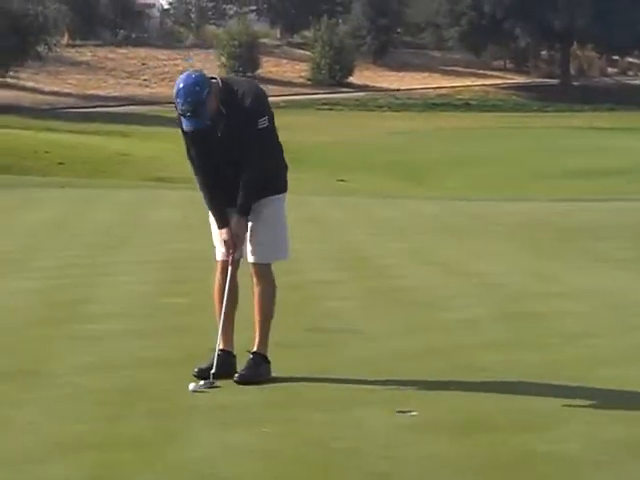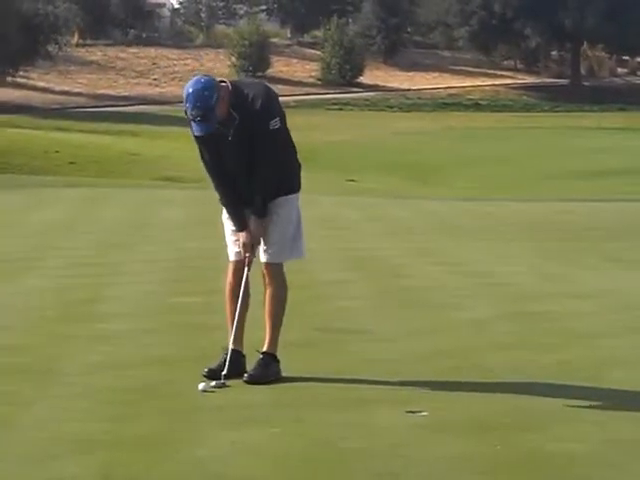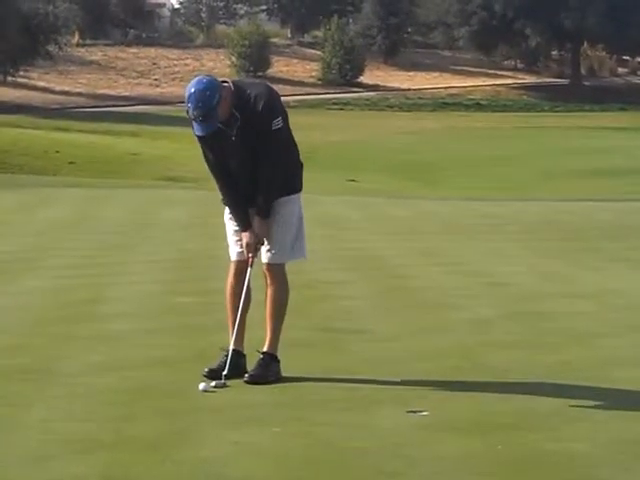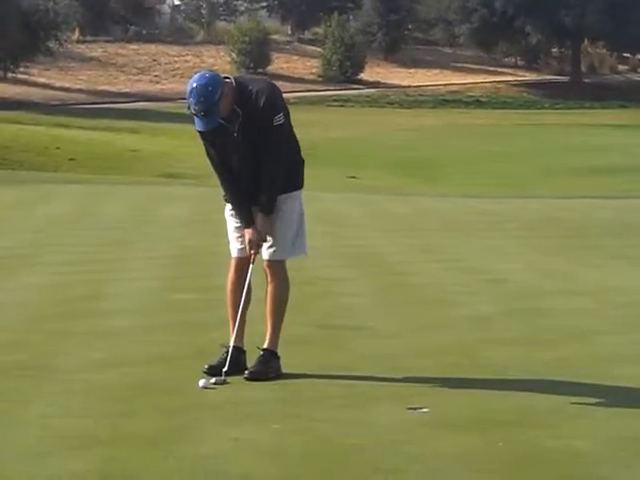
dt=0.3s
person 1, frame 1
left shoulder: (250, 99)
right shoulder: (189, 114)
left elbow: (256, 163)
right elbow: (203, 171)
left wrist: (241, 214)
right wrist: (221, 222)
left hip: (263, 190)
right hip: (223, 194)
left knee: (260, 267)
right knee: (224, 267)
left ankle: (260, 356)
right ankle: (225, 353)
person 1, frame 2
left shoulder: (261, 101)
right shoulder: (201, 117)
left elbow: (270, 163)
right elbow: (218, 174)
left wrist: (258, 215)
right wrist: (240, 223)
left hip: (276, 191)
right hip: (236, 195)
left knee: (271, 268)
right knee: (236, 267)
left ankle: (270, 356)
right ankle: (235, 353)
person 1, frame 3
left shoulder: (263, 101)
right shoulder: (203, 117)
left elbow: (274, 163)
right elbow: (221, 174)
left wrist: (262, 215)
right wrist: (244, 223)
left hip: (278, 191)
right hip: (238, 195)
left knee: (273, 268)
right knee: (237, 267)
left ankle: (270, 356)
right ankle: (235, 353)
person 1, frame 4
left shoulder: (265, 97)
right shoulder: (205, 113)
left elbow: (276, 159)
right elbow: (223, 170)
left wrist: (265, 211)
right wrist: (247, 220)
left hip: (279, 188)
right hip: (239, 192)
left knee: (274, 264)
right knee: (238, 264)
left ankle: (270, 353)
right ankle: (235, 350)
